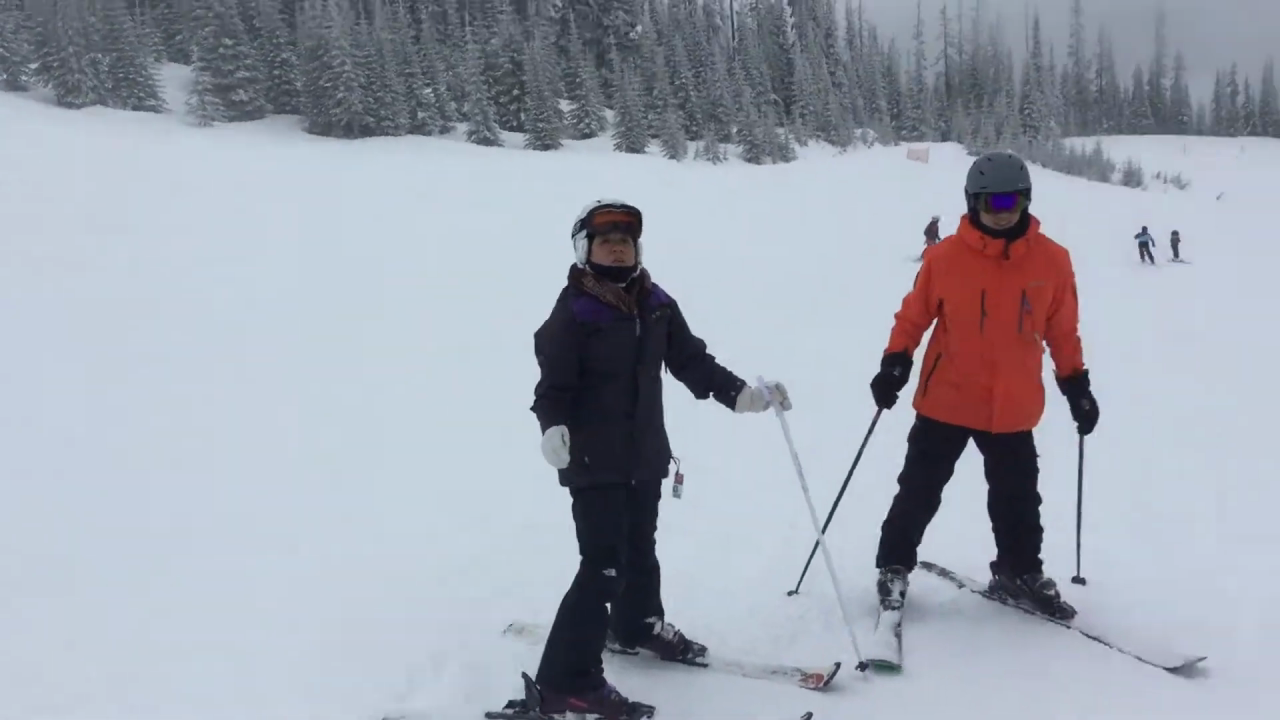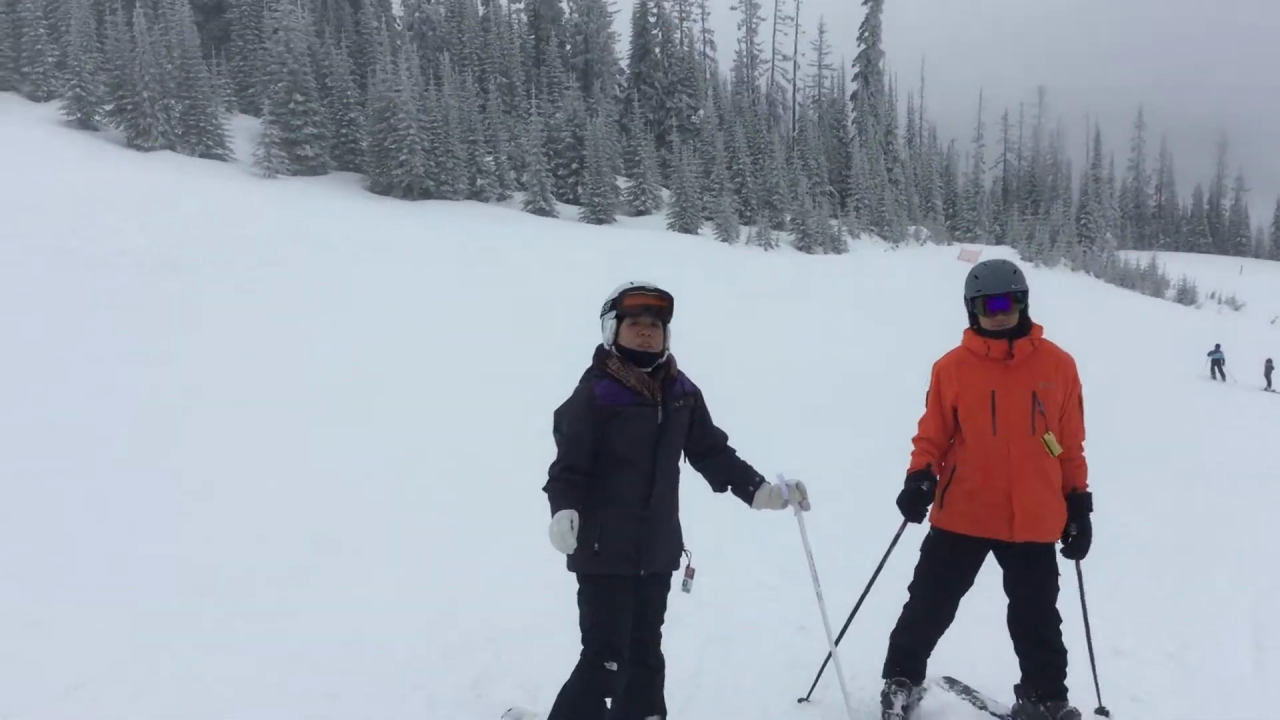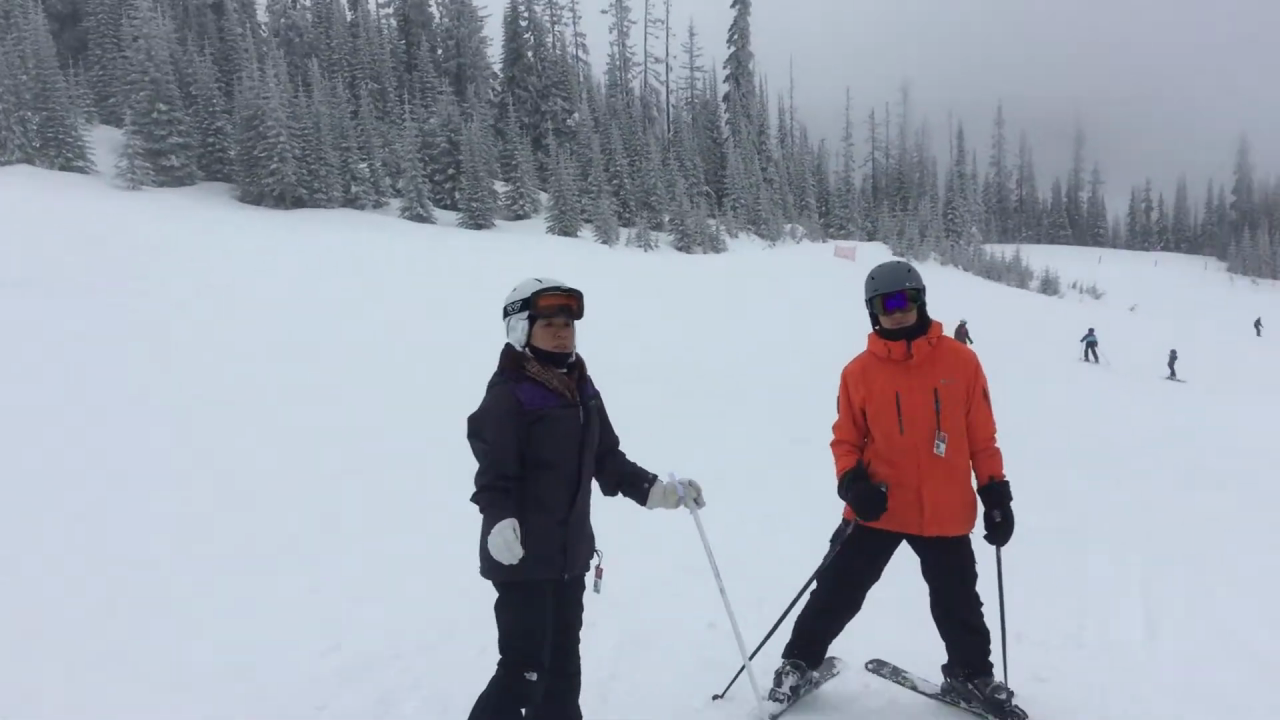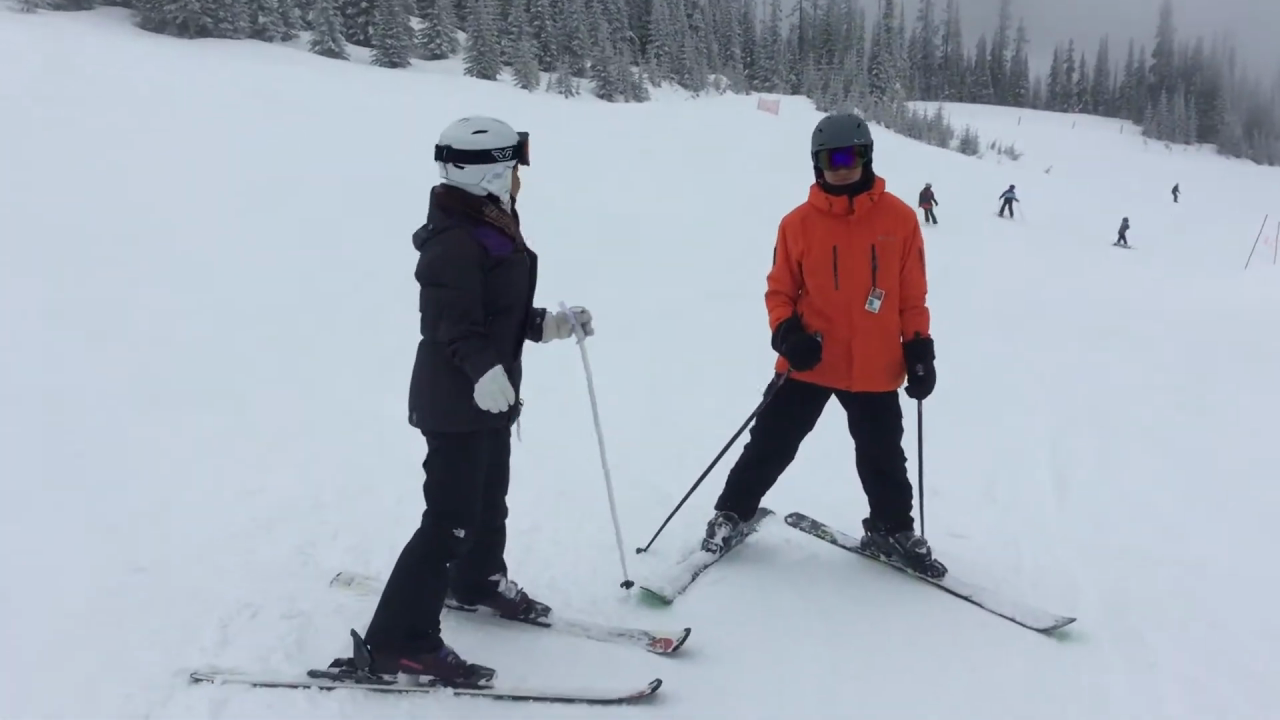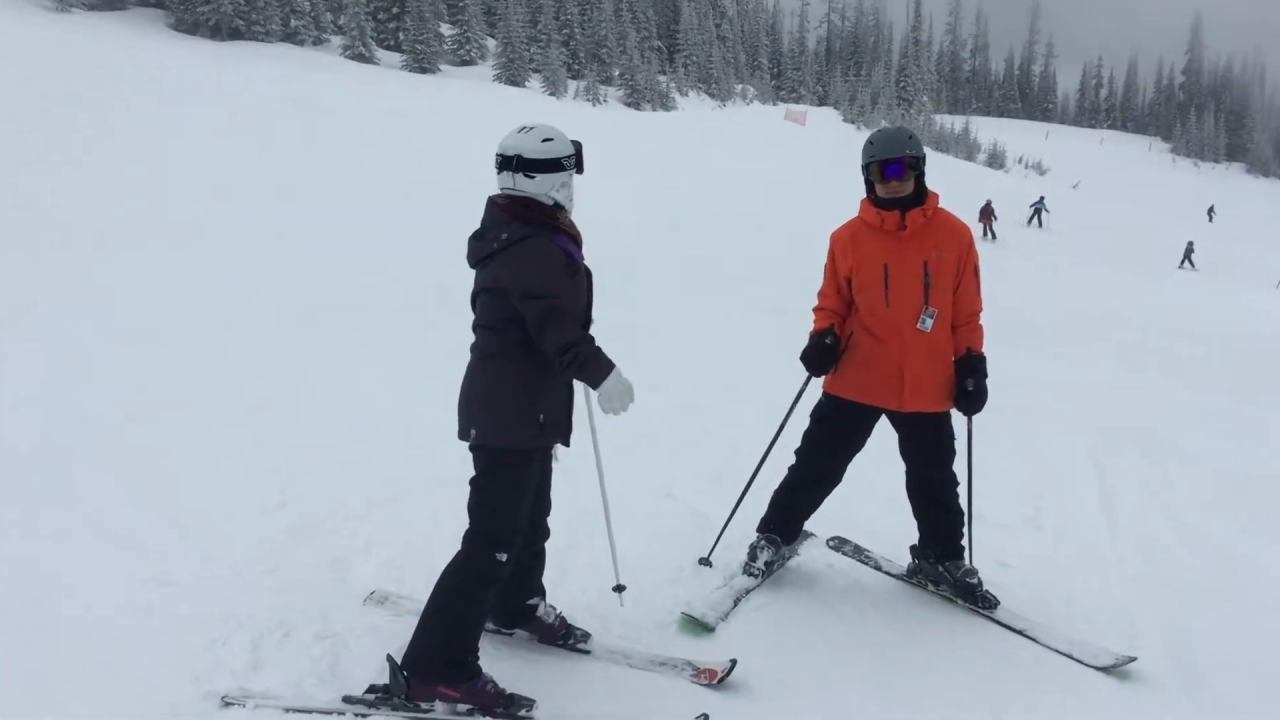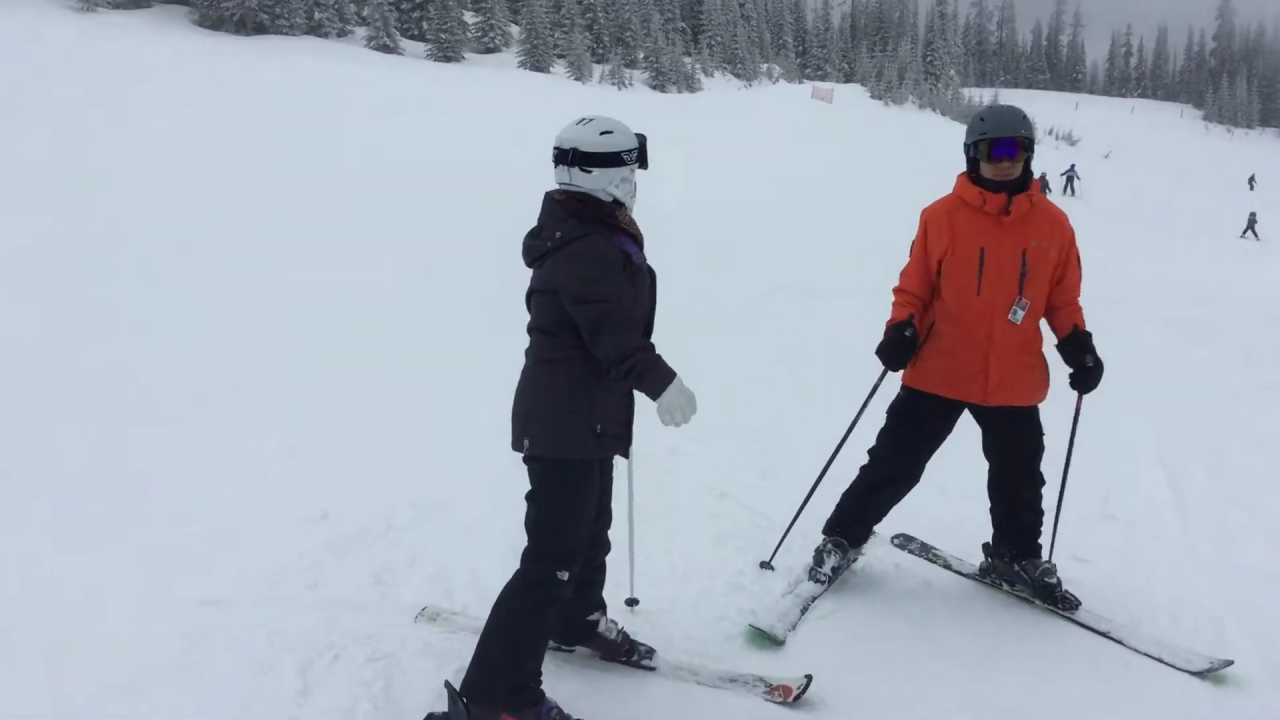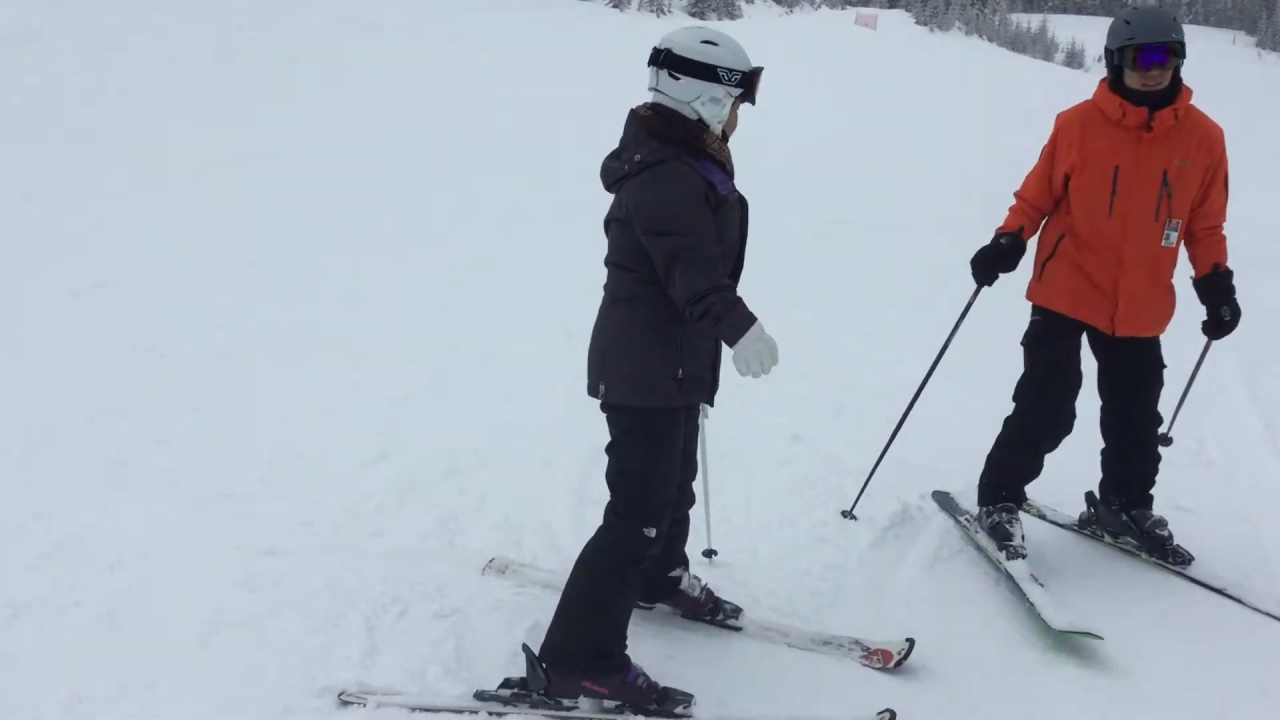
dt=0.4s
person 1, frame 1
left shoulder: (655, 304)
right shoulder: (573, 313)
left elbow: (691, 360)
right elbow: (554, 384)
left wrist: (741, 393)
right wrist: (554, 427)
left hip: (645, 455)
right hip: (594, 460)
left knee: (640, 549)
right knee: (602, 566)
left ankle: (639, 623)
person 1, frame 2
left shoulder: (680, 392)
right shoulder: (595, 393)
left elbow: (712, 452)
right elbow: (569, 466)
left wrist: (760, 490)
right wrist: (564, 511)
left hip: (657, 548)
right hip: (603, 550)
left knee: (645, 651)
right knee: (605, 661)
person 1, frame 3
left shoulder: (583, 392)
right shoulder: (508, 397)
left elbow: (606, 459)
right elbow: (494, 477)
left wrist: (655, 489)
right wrist: (502, 522)
left hip: (569, 552)
right hip: (521, 558)
left knee: (562, 655)
right knee: (523, 669)
person 1, frame 4
left shoulder: (492, 231)
right shoulder: (455, 243)
right elbow: (456, 324)
left wrist: (547, 323)
right wrist: (482, 373)
left hip: (489, 395)
right hip: (457, 400)
left knee: (488, 499)
right knee: (450, 517)
left ankle: (478, 580)
right ankle: (399, 639)
person 1, frame 5
left shoulder: (515, 236)
right shoulder: (537, 250)
right elbow: (559, 329)
left wrist: (579, 335)
right wrist: (602, 374)
left hip: (522, 406)
right hip: (511, 412)
left knee: (529, 518)
right knee: (493, 538)
left ankle: (518, 603)
right ankle: (437, 667)
person 1, frame 6
left shoulder: (575, 234)
right shoulder: (591, 250)
right elbow: (614, 334)
right wrist: (660, 384)
left hip: (579, 414)
right hip: (568, 420)
left knee: (587, 530)
right knee: (554, 554)
left ankle: (577, 620)
person 1, frame 7
left shoulder: (674, 160)
right shoulder: (668, 177)
right elbow: (693, 271)
right wrist: (740, 328)
left hip: (666, 357)
right hip: (647, 364)
left knee: (670, 482)
right knee: (639, 509)
left ankle: (660, 576)
person 2, frame 1
left shoulder: (1051, 260)
right shoulder: (945, 257)
left elbow: (1061, 328)
right elbow: (914, 314)
left wrist: (1076, 382)
right wrist: (895, 362)
left hip: (1013, 408)
right hip: (946, 402)
left knee: (1018, 496)
right knee: (919, 490)
left ankle: (1019, 570)
right ankle: (894, 566)
person 2, frame 2
left shoulder: (1057, 364)
right shoulder: (952, 367)
left elbow: (1070, 442)
right elbow: (933, 434)
left wrist: (1077, 504)
right wrist: (919, 478)
left hip: (1034, 520)
right hip: (963, 513)
left knee: (1037, 618)
right knee: (930, 603)
right ankle: (902, 679)
person 2, frame 3
left shoulder: (959, 361)
right shoulder: (859, 371)
left elbow: (981, 436)
right elbow: (846, 438)
left wrist: (995, 491)
right wrist: (853, 482)
left hip: (945, 512)
right hip: (878, 509)
left knee: (958, 603)
right knee: (837, 592)
left ankle: (971, 675)
right ankle: (799, 662)
person 2, frame 4
left shoulder: (898, 218)
right shoulder: (797, 223)
left elbow: (912, 293)
right elbow: (780, 289)
left wrist: (919, 347)
right wrist: (786, 332)
left hip: (875, 367)
right hip: (809, 361)
left knee: (883, 456)
right knee: (770, 445)
left ankle: (891, 528)
right ankle: (732, 513)
person 2, frame 5
left shoulder: (953, 234)
right shoulder: (848, 238)
left elbow: (966, 310)
right elbow: (833, 303)
left wrist: (971, 365)
right wrist: (823, 337)
left hip: (927, 386)
right hip: (856, 380)
left knee: (934, 480)
right knee: (817, 465)
left ankle: (941, 556)
right ankle: (774, 535)
person 2, frame 6
left shoulder: (1052, 224)
right shoulder: (942, 216)
left elbow: (1062, 297)
right elbow: (915, 286)
left wrist: (1077, 343)
right wrist: (901, 329)
left hip: (1015, 378)
right hip: (938, 371)
left knee: (1019, 478)
right knee: (893, 464)
left ankle: (1017, 555)
right ankle: (842, 537)
person 2, frame 7
left shoulder: (1202, 137)
right shoulder: (1078, 124)
left elbow: (1205, 220)
right elbow: (1039, 192)
left wrist: (1215, 281)
right wrist: (1008, 242)
left hip: (1139, 305)
right hip: (1065, 292)
left knee: (1135, 418)
right knee: (1046, 406)
left ankle: (1124, 504)
right ankle: (997, 500)
